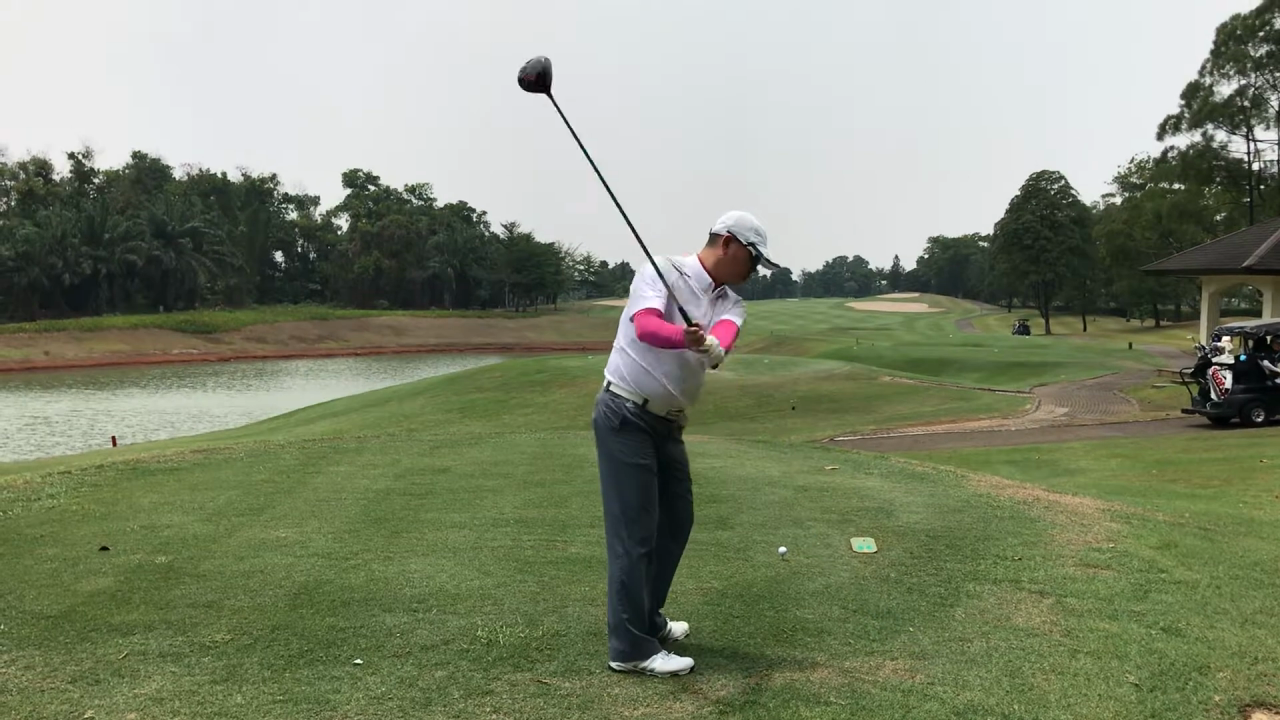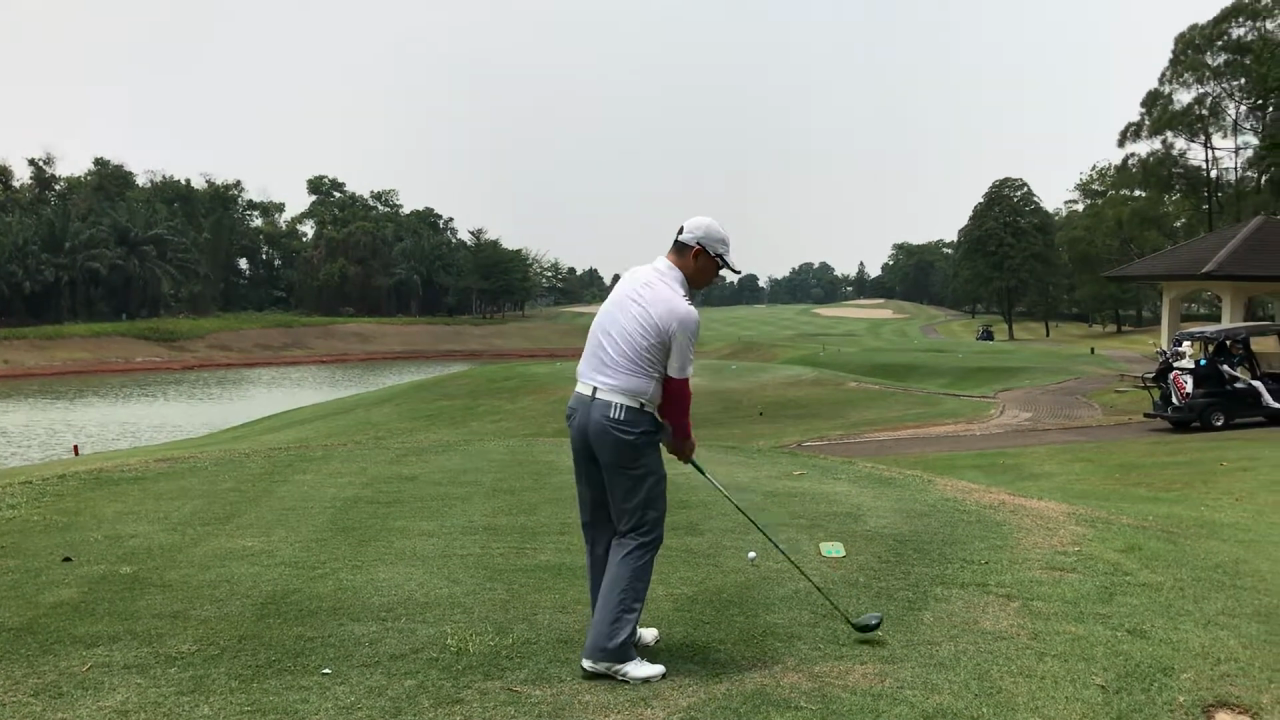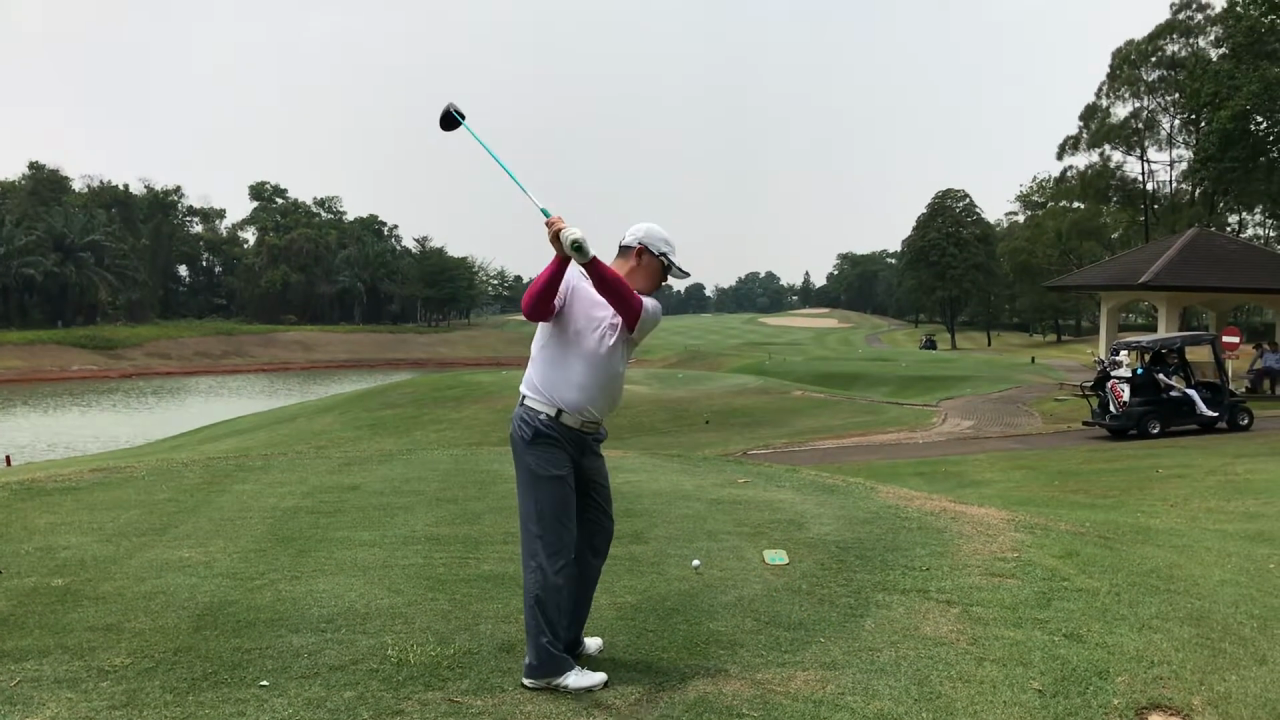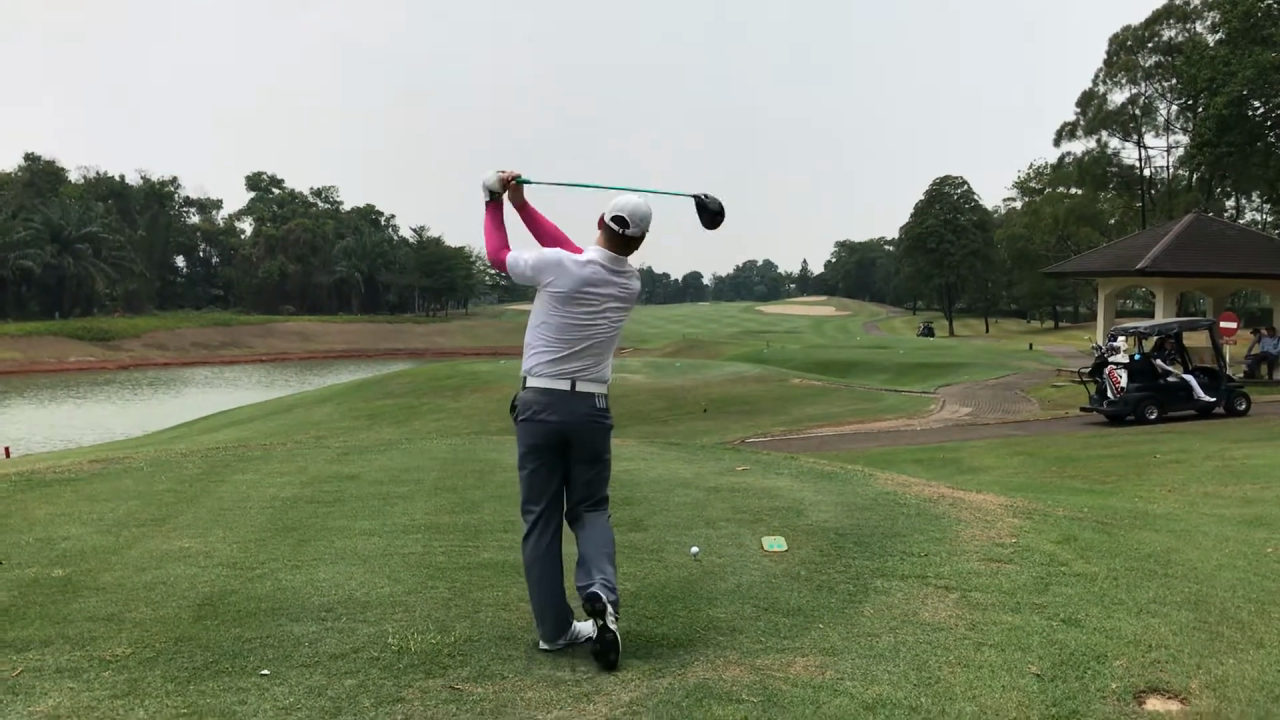
dt=1s
person 1, frame 1
left shoulder: (732, 303)
right shoulder: (662, 271)
left elbow: (724, 339)
right elbow: (645, 327)
left wrist: (713, 346)
right wrist: (685, 338)
left hip: (666, 423)
right hip: (625, 416)
left knee: (674, 522)
right knee: (634, 530)
left ankle: (645, 620)
right ankle: (630, 646)
person 1, frame 2
left shoulder: (637, 276)
right shoulder: (681, 312)
right elbow: (676, 389)
left wrist: (671, 427)
right wrist: (681, 436)
left hip: (584, 410)
right hip: (625, 424)
left knee: (604, 530)
right knee: (639, 534)
left ankle: (612, 626)
right ankle: (607, 649)
person 1, frame 3
left shoulder: (646, 308)
right shoulder: (567, 279)
left elbow: (624, 304)
right elbow: (532, 308)
left wrist: (585, 255)
right wrist: (563, 257)
left hip: (586, 437)
right hip: (542, 430)
left knee: (593, 538)
right knee: (551, 546)
left ankle: (564, 639)
right ankle: (545, 663)
person 1, frame 4
left shoulder: (560, 267)
right shoulder: (630, 286)
left elbow: (498, 256)
left wrist: (496, 202)
right wrist: (522, 204)
left hip: (539, 404)
right hip: (590, 408)
left knee: (541, 517)
right knee: (590, 508)
left ankle: (554, 628)
right ankle: (601, 595)
